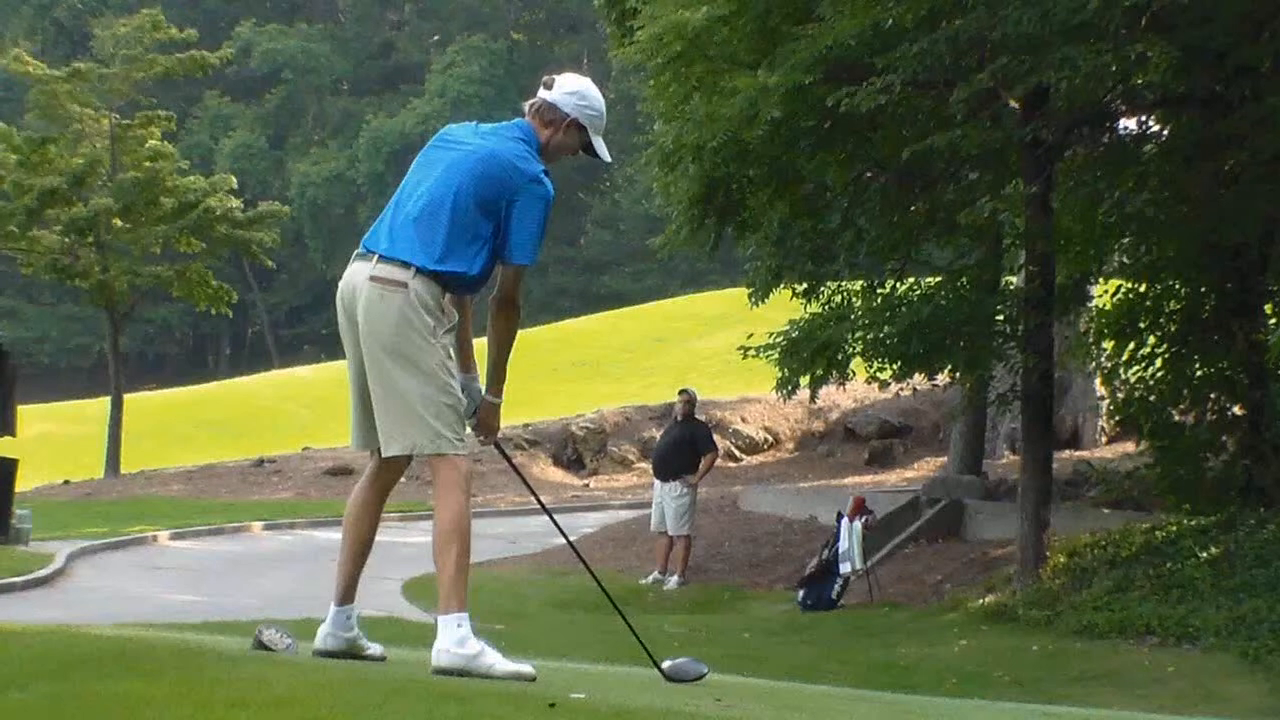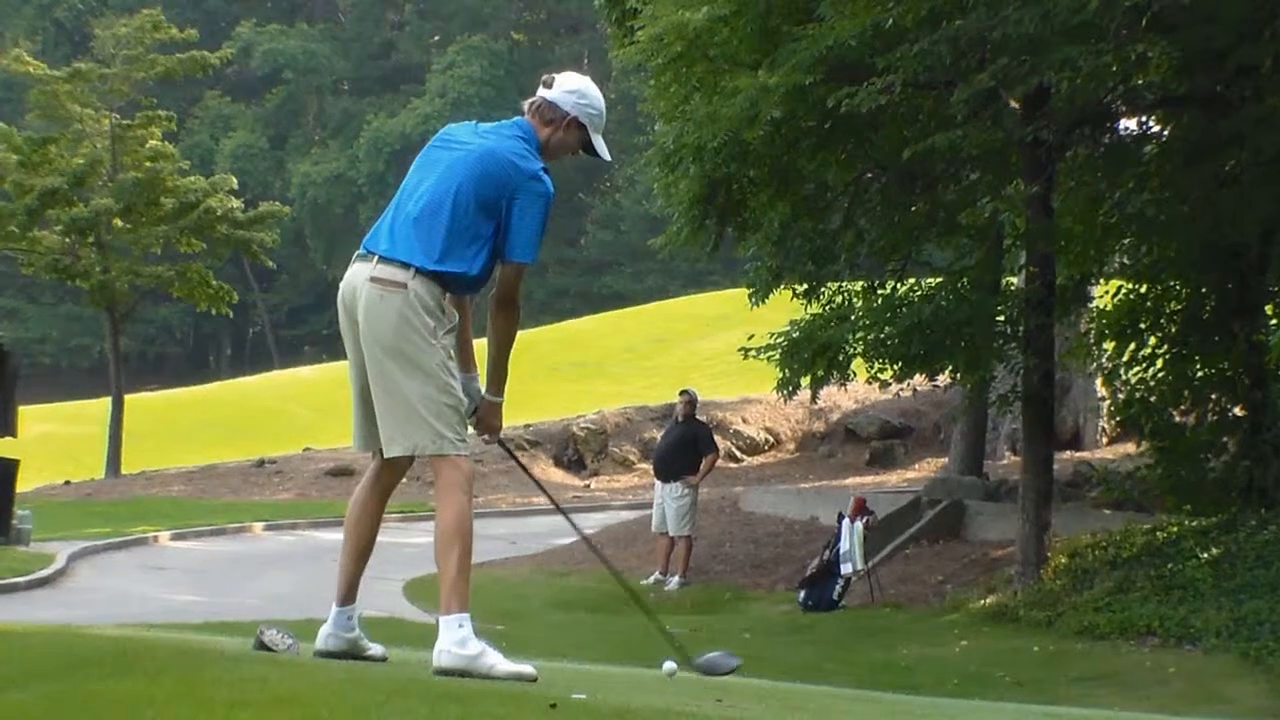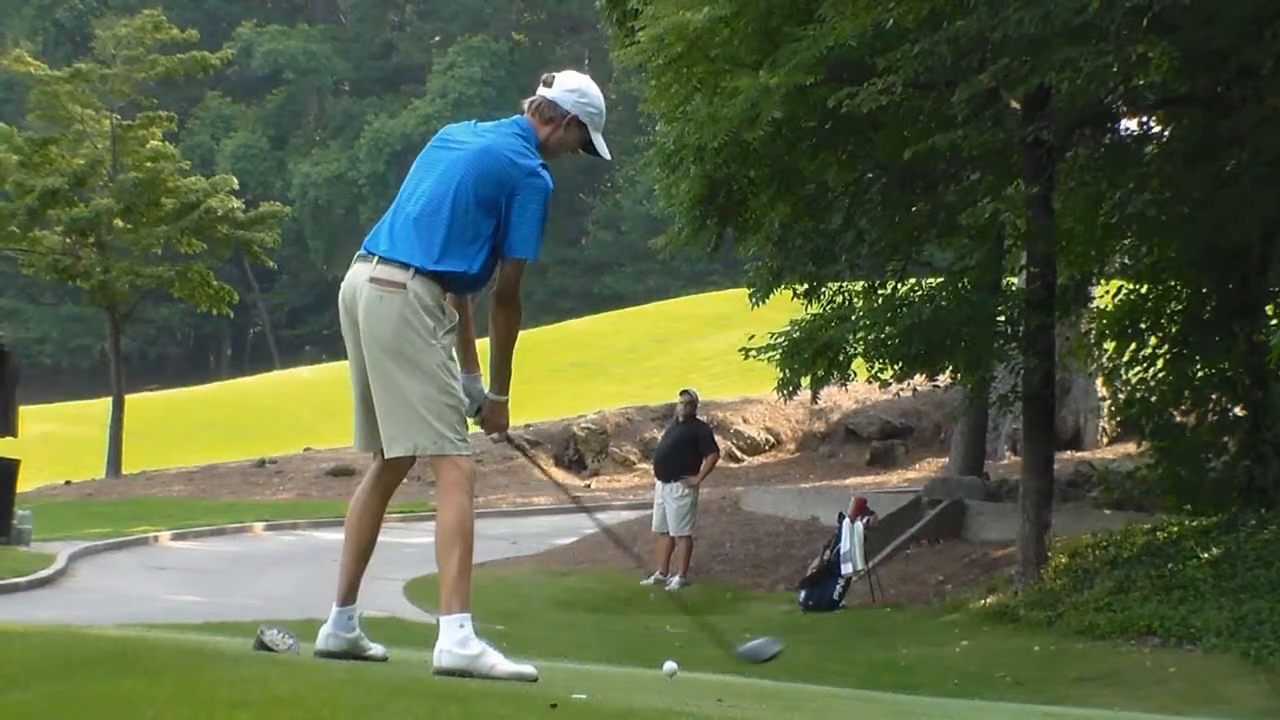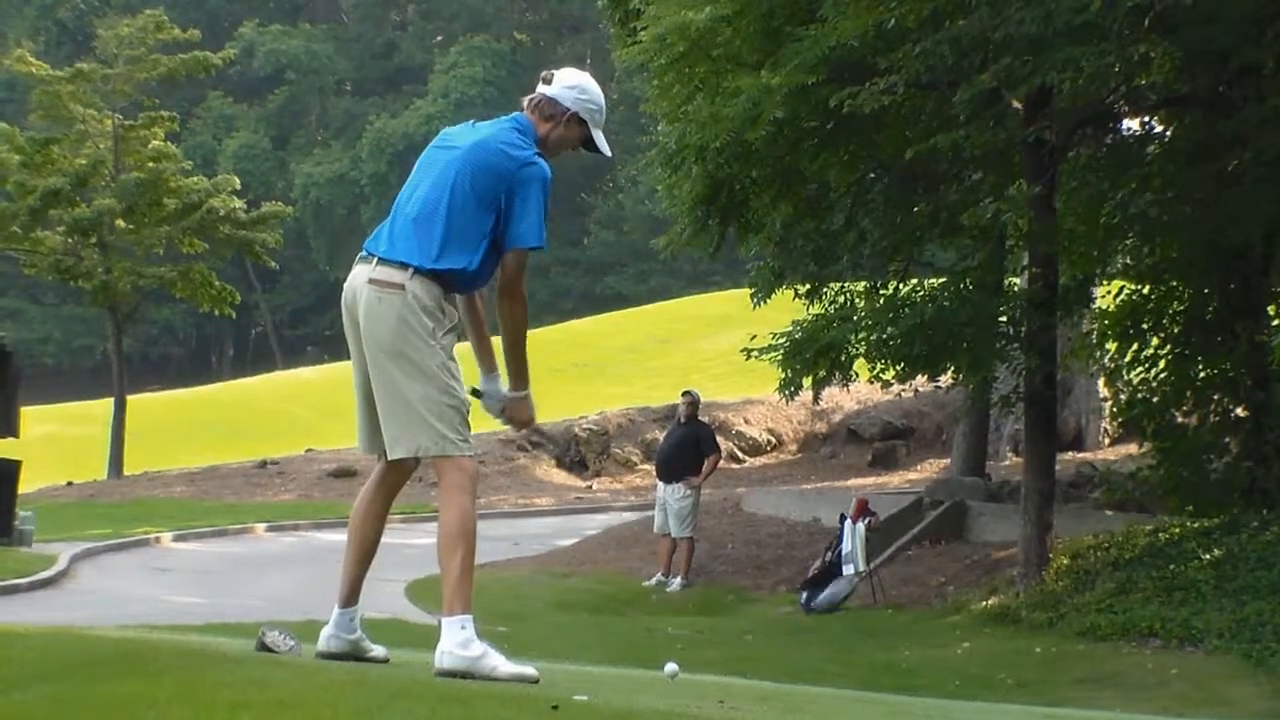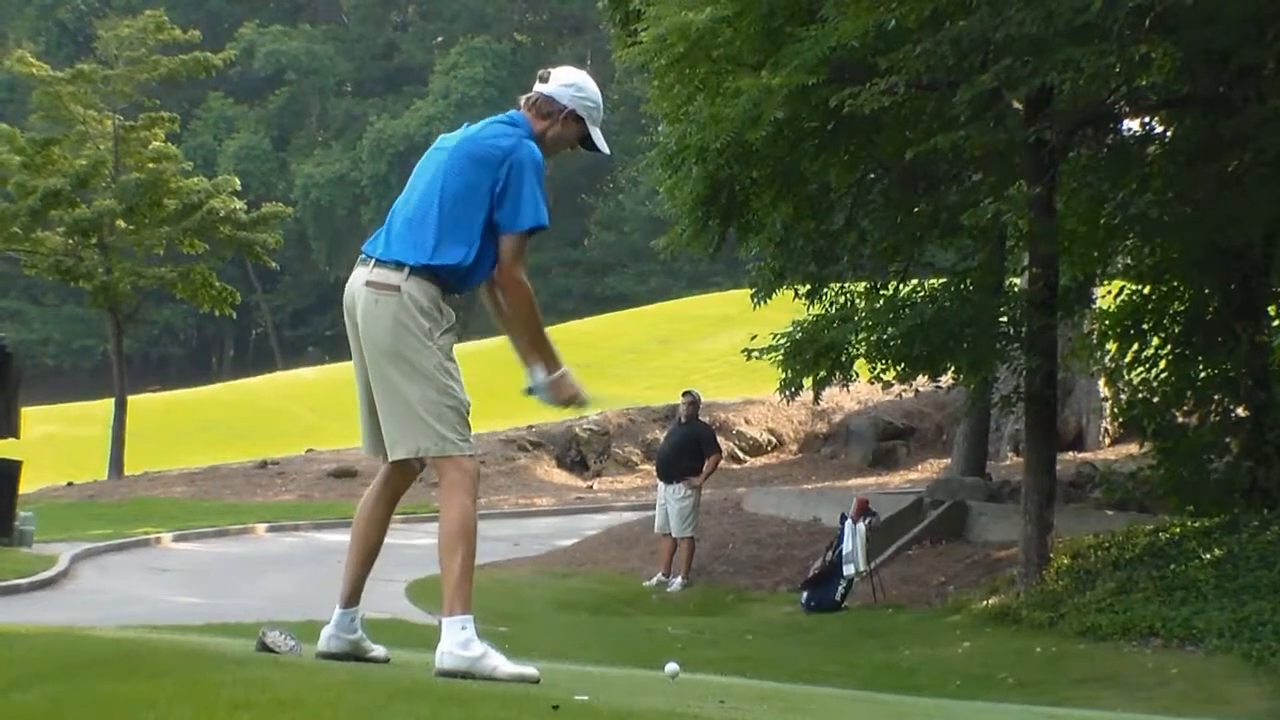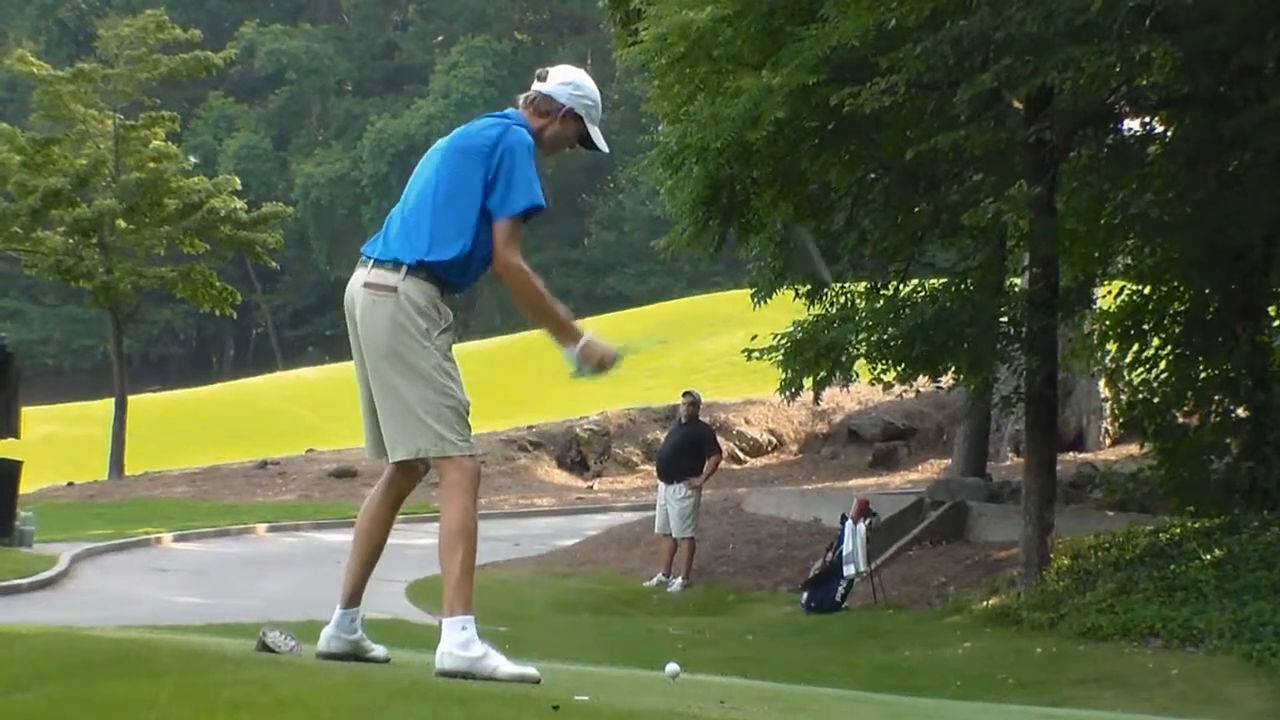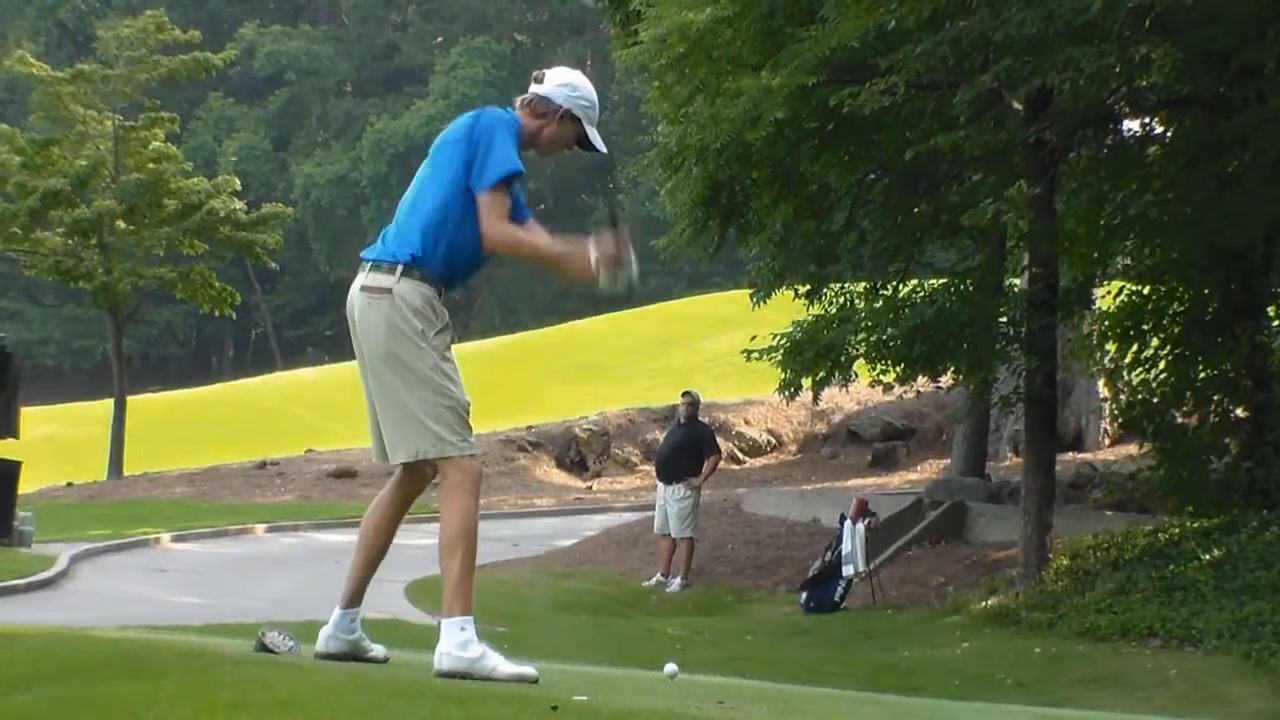
dt=0.7s
person 1, frame 1
left shoulder: (457, 134)
right shoulder: (531, 179)
right elbow: (505, 299)
left wrist: (464, 370)
right wrist: (491, 396)
left hip: (360, 282)
right hip: (404, 299)
left knee: (386, 461)
right knee: (451, 465)
left ankle: (339, 623)
right ankle: (454, 636)
person 1, frame 2
left shoulder: (457, 134)
right shoulder: (531, 179)
right elbow: (505, 298)
left wrist: (465, 370)
right wrist: (493, 395)
left hip: (361, 283)
right hip: (406, 301)
left knee: (388, 462)
right knee: (453, 467)
left ankle: (340, 622)
right ankle: (456, 637)
person 1, frame 3
left shoulder: (458, 134)
right shoulder: (530, 174)
right elbow: (505, 295)
left wrist: (469, 371)
right wrist: (498, 394)
left hip: (363, 284)
right hip: (405, 301)
left knee: (390, 461)
right knee: (454, 467)
left ankle: (341, 622)
right ankle: (456, 637)
person 1, frame 4
left shoulder: (462, 134)
right shoulder: (528, 165)
right elbow: (509, 289)
left wrist: (488, 373)
right wrist: (518, 389)
left hip: (366, 285)
right hip: (407, 300)
left knee: (394, 464)
right knee: (457, 468)
left ankle: (342, 624)
right ankle: (458, 639)
person 1, frame 5
left shoulder: (470, 137)
right shoulder: (520, 152)
left elbow: (483, 271)
right elbow: (510, 276)
left wrist: (531, 365)
right wrist: (552, 371)
left hip: (370, 289)
right hip: (406, 301)
left knee: (399, 466)
right knee: (458, 468)
left ankle: (343, 625)
right ankle: (458, 639)
person 1, frame 6
left shoulder: (478, 137)
right shoulder: (511, 140)
left elbow: (503, 260)
right elbow: (508, 262)
left wrist: (568, 334)
right wrist: (577, 339)
left hip: (376, 292)
right hip: (404, 299)
left knee: (404, 468)
right knee: (458, 467)
left ankle: (343, 625)
right ankle: (459, 640)
person 1, frame 7
left shoulder: (492, 149)
right shoulder: (492, 126)
left elbow: (539, 245)
right elbow: (495, 235)
left wrist: (595, 253)
right wrist: (589, 254)
left hip: (384, 297)
right hip: (402, 299)
left knee: (415, 471)
right knee: (459, 468)
left ankle: (343, 625)
right ankle: (458, 640)
person 2, frame 1
left shoulder: (697, 428)
right shoulder: (672, 424)
left elbow: (712, 454)
left wrist: (697, 478)
right wrist: (657, 479)
left hip: (679, 487)
right hip: (661, 484)
left knee: (680, 533)
right knee: (662, 531)
left ankle: (679, 575)
right ankle: (660, 572)
person 2, frame 2
left shoulder: (699, 428)
right shoulder: (673, 424)
left elbow: (713, 454)
left wrist: (698, 478)
right wrist: (658, 477)
left hip: (680, 487)
right hip: (662, 484)
left knee: (681, 533)
right knee: (663, 531)
left ankle: (680, 576)
right ankle: (662, 573)
person 2, frame 3
left shoulder: (699, 428)
right shoulder: (674, 424)
left elbow: (713, 455)
left wrist: (698, 478)
right wrist: (659, 480)
left hip: (681, 487)
right hip: (662, 485)
left knee: (682, 533)
right knee: (663, 531)
left ankle: (681, 576)
right ankle: (662, 573)
person 2, frame 4
left shoulder: (701, 429)
right shoulder: (675, 425)
left elbow: (715, 455)
left wrist: (700, 479)
right wrist: (660, 479)
left hip: (683, 488)
right hip: (664, 486)
left knee: (683, 534)
right knee: (664, 532)
left ankle: (682, 577)
right ankle: (664, 574)
person 2, frame 5
left shoulder: (701, 429)
right shoulder: (676, 425)
left elbow: (715, 456)
left wrist: (700, 479)
right wrist: (661, 481)
left hip: (683, 488)
right hip: (664, 485)
left knee: (684, 534)
right knee: (665, 532)
left ankle: (683, 577)
right ankle: (664, 574)
person 2, frame 6
left shoulder: (702, 430)
right shoulder: (677, 426)
left elbow: (716, 456)
left wrist: (701, 479)
right wrist: (661, 479)
left hip: (683, 489)
right hip: (665, 486)
left knee: (684, 534)
right knee: (666, 532)
left ankle: (684, 578)
right ankle: (665, 574)
person 2, frame 7
left shoulder: (701, 430)
right shoulder: (676, 426)
left elbow: (715, 456)
left wrist: (700, 479)
right wrist: (661, 480)
left hip: (682, 489)
right hip: (664, 486)
left knee: (683, 534)
right knee: (665, 532)
left ankle: (682, 578)
right ankle: (664, 574)
